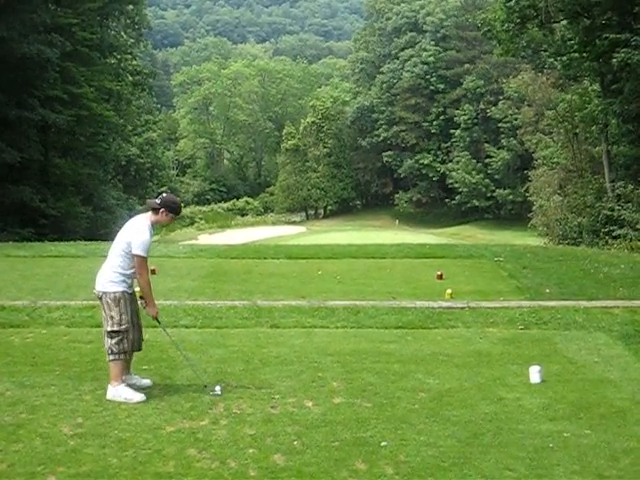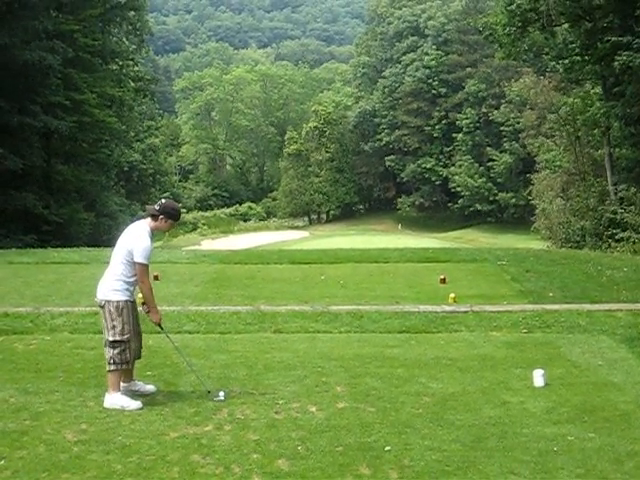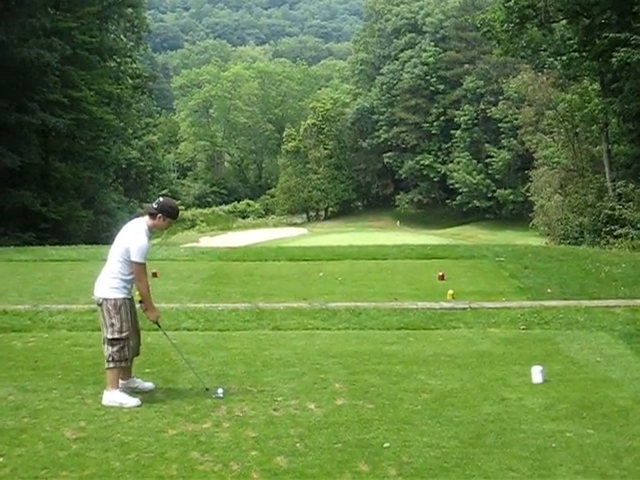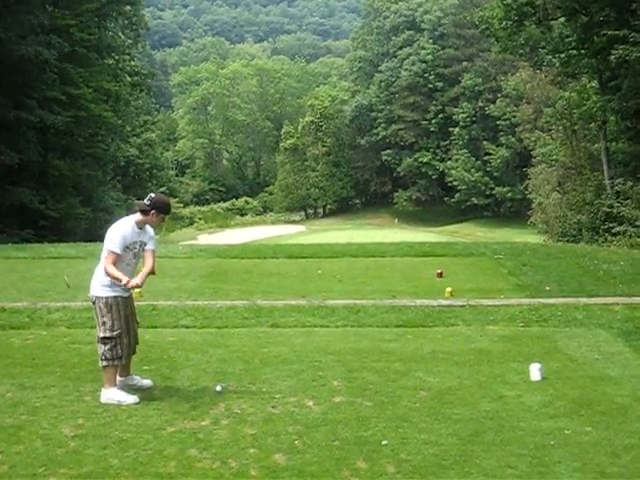
dt=0.5s
person 1, frame 1
left shoulder: (141, 221)
right shoulder: (142, 233)
right elbow: (141, 273)
left wrist: (146, 297)
right wrist: (151, 303)
left hip: (121, 285)
right hip: (112, 287)
left knee: (131, 331)
right knee: (119, 334)
left ankle: (126, 375)
right ankle: (116, 386)
person 1, frame 2
left shoulder: (139, 226)
right shoulder: (143, 240)
right elbow: (143, 280)
left wrist: (147, 302)
right wrist: (154, 310)
left hip: (122, 293)
right hip: (115, 295)
left knee: (131, 340)
right knee: (119, 342)
left ankle: (128, 382)
right ankle: (113, 394)
person 1, frame 3
left shoulder: (138, 225)
right shoulder: (139, 239)
left elbow: (140, 272)
right elbow: (140, 279)
left wrist: (145, 300)
right wrist: (150, 308)
left hip: (120, 291)
right hip: (112, 292)
left knee: (130, 337)
right knee: (118, 340)
left ankle: (126, 379)
right ankle: (111, 392)
person 1, frame 4
left shoulder: (148, 233)
right shoulder: (120, 229)
left elbow: (150, 263)
right elbow: (108, 267)
left wrist: (139, 279)
right wrist: (122, 278)
left hip: (123, 291)
right hip: (106, 291)
left knee: (129, 335)
right knee: (113, 337)
left ankle: (124, 376)
right ankle: (109, 389)
